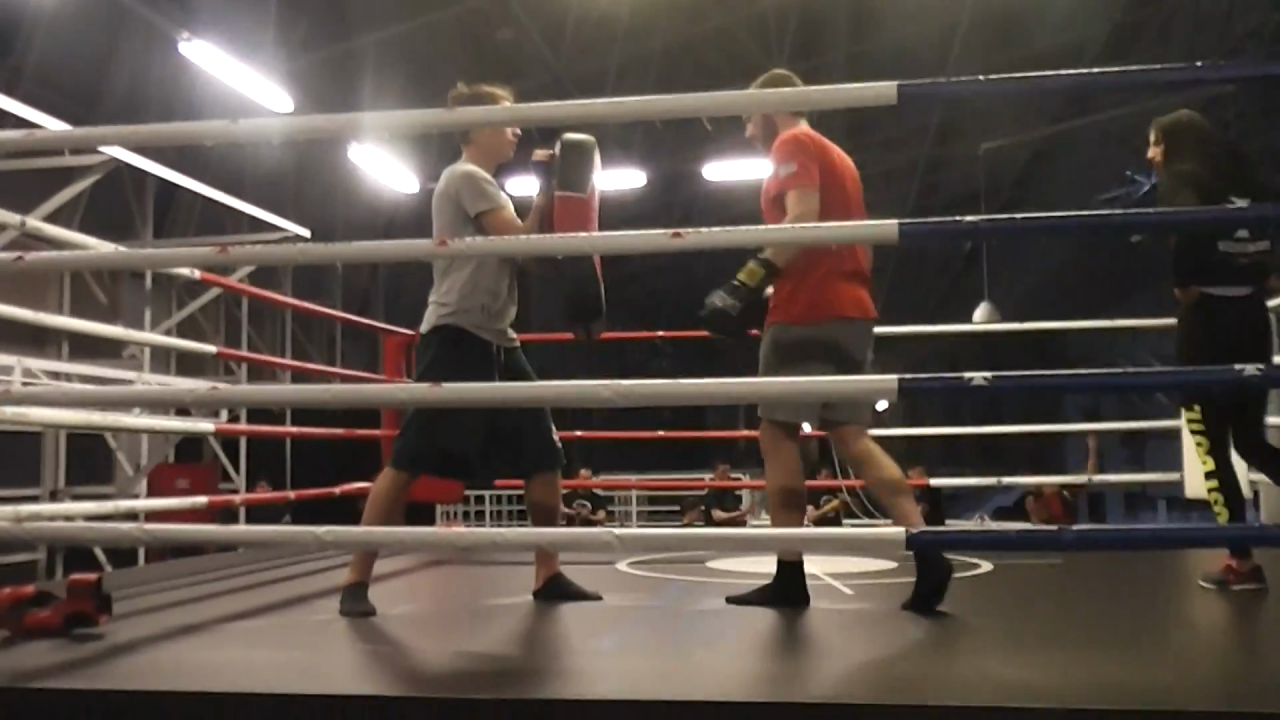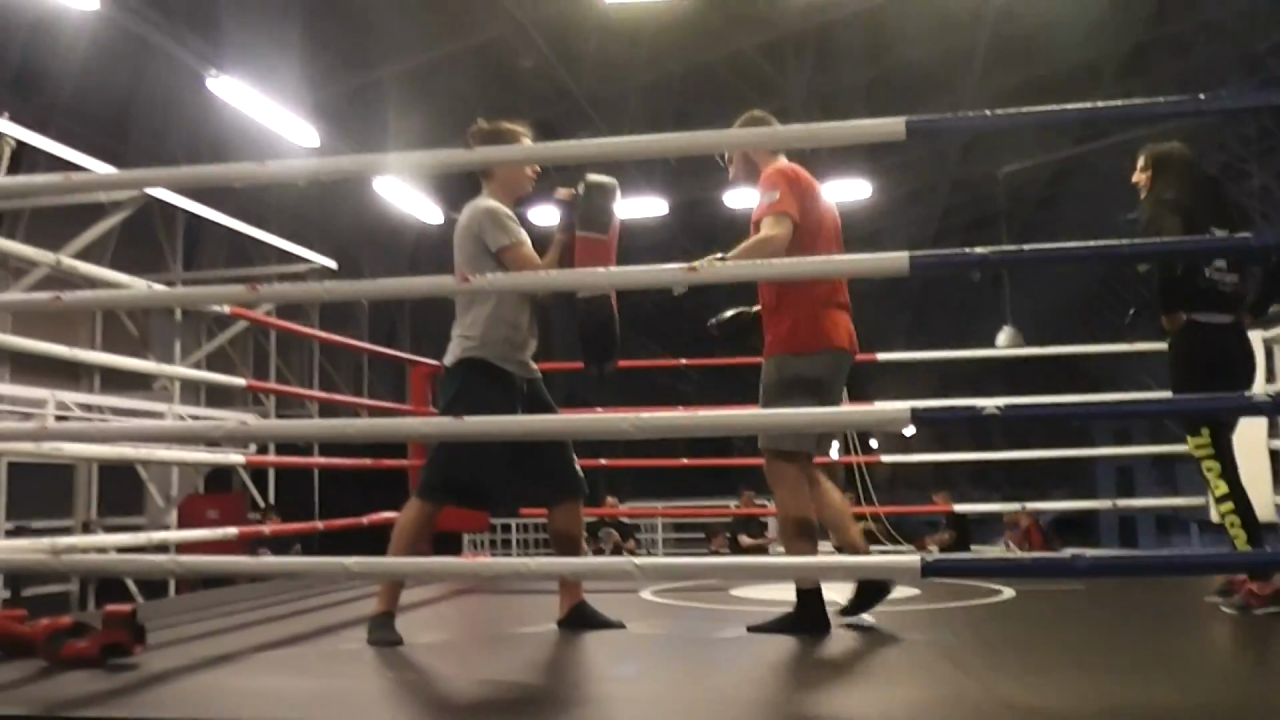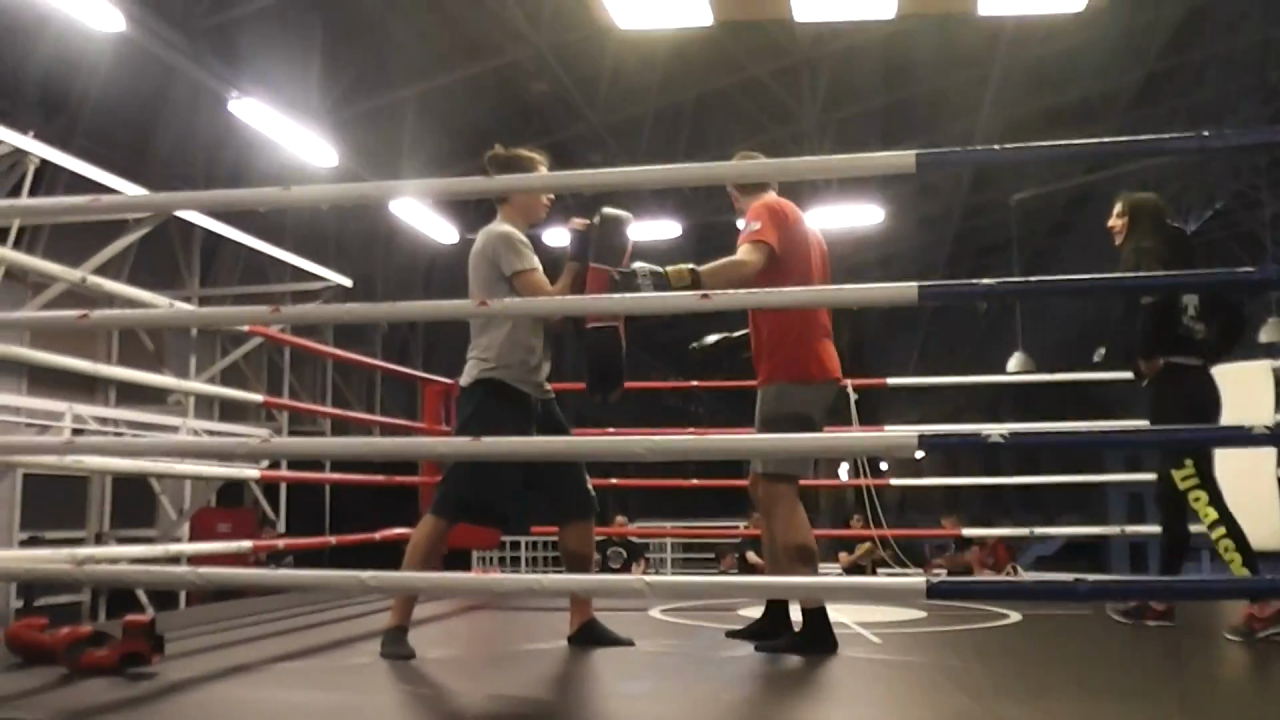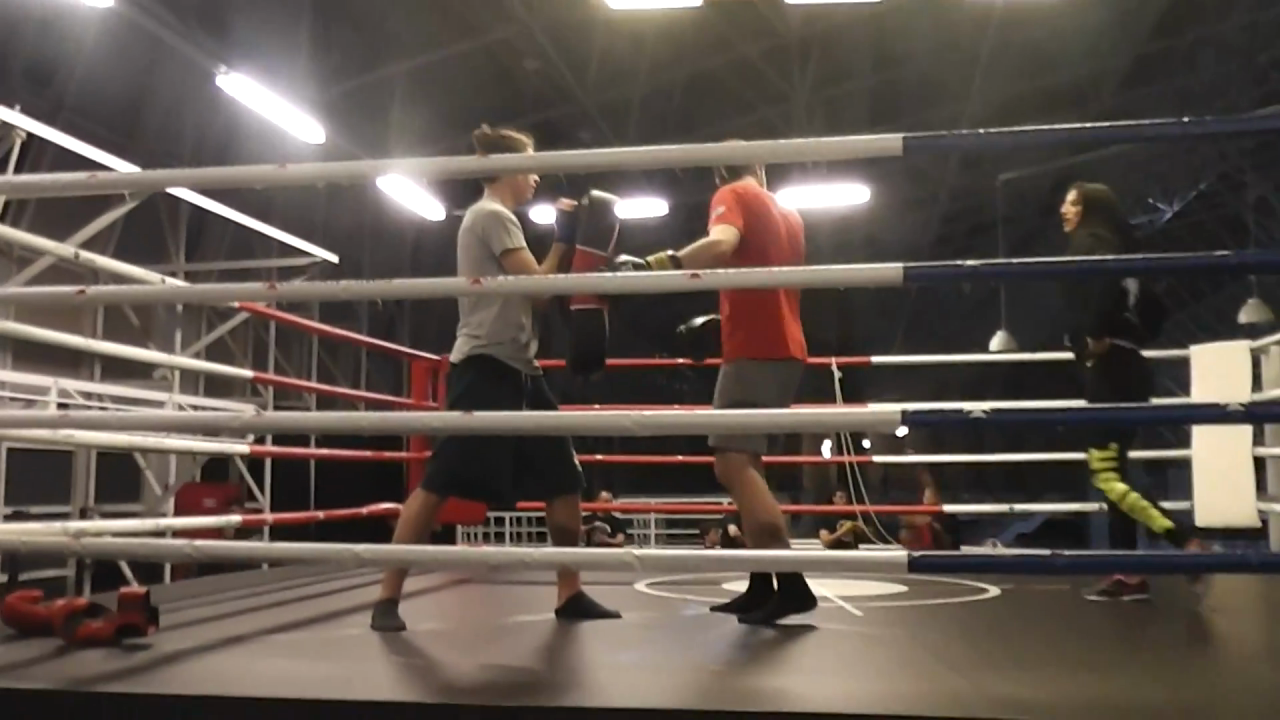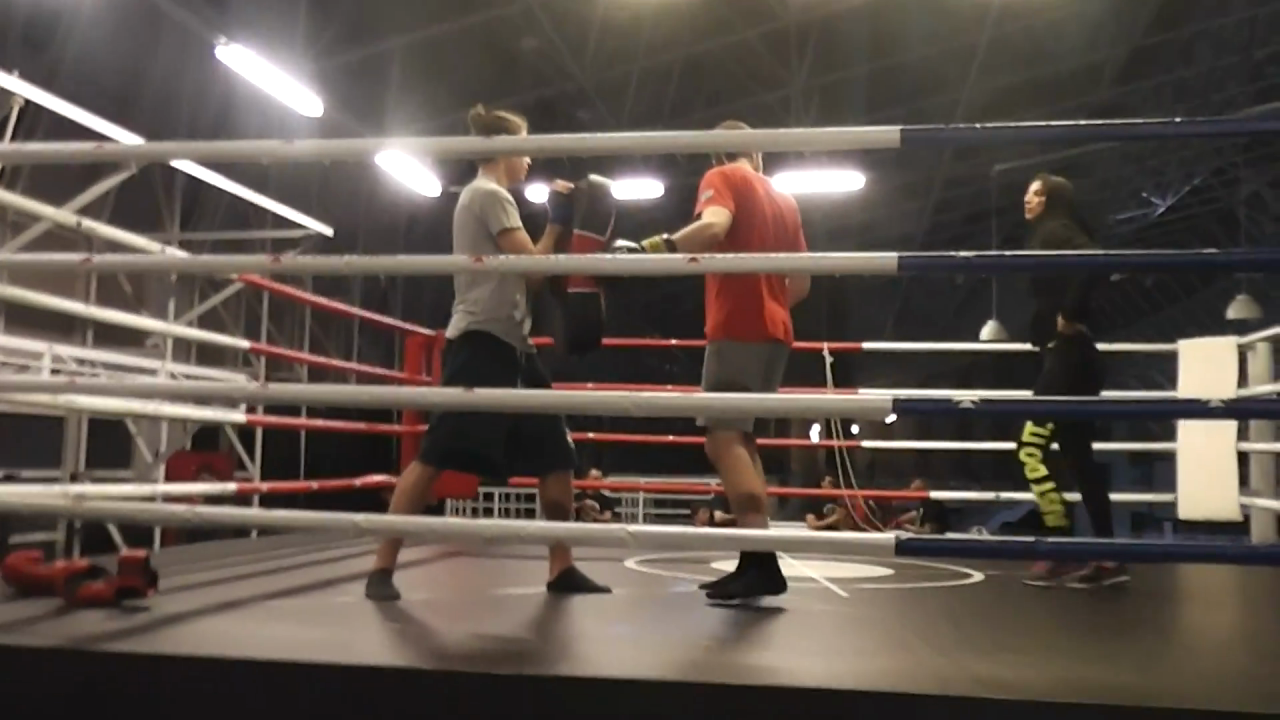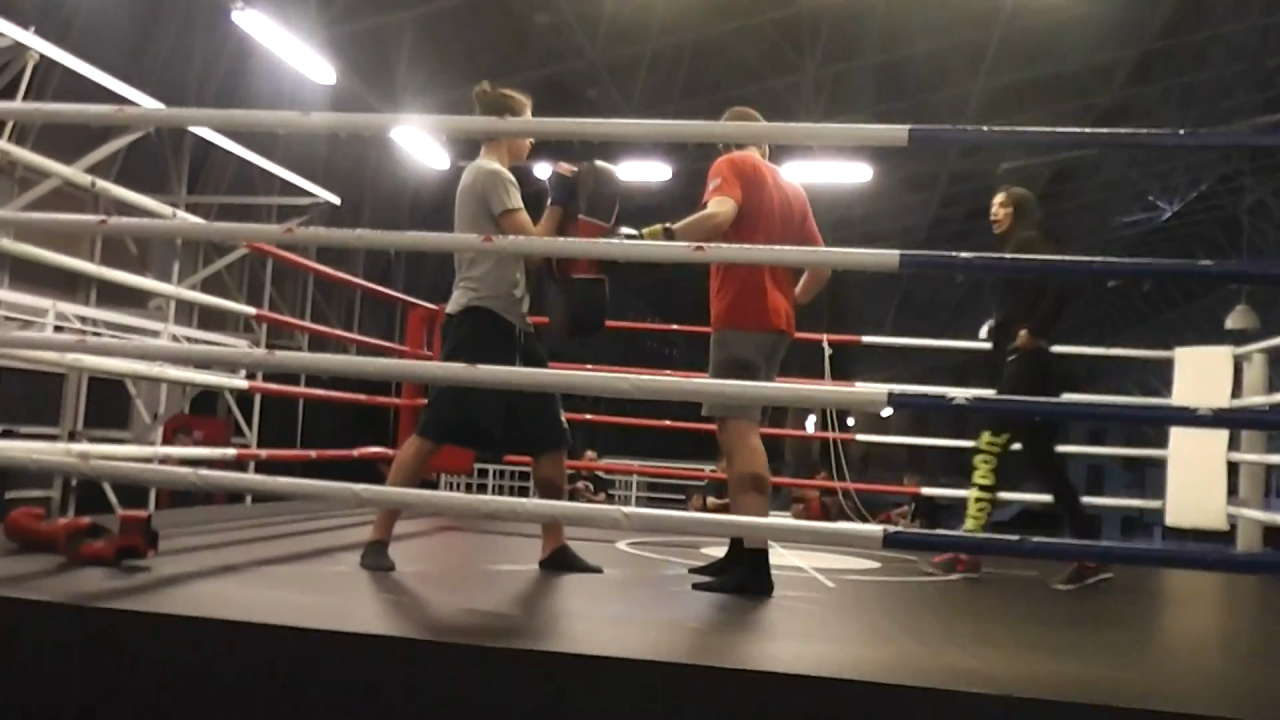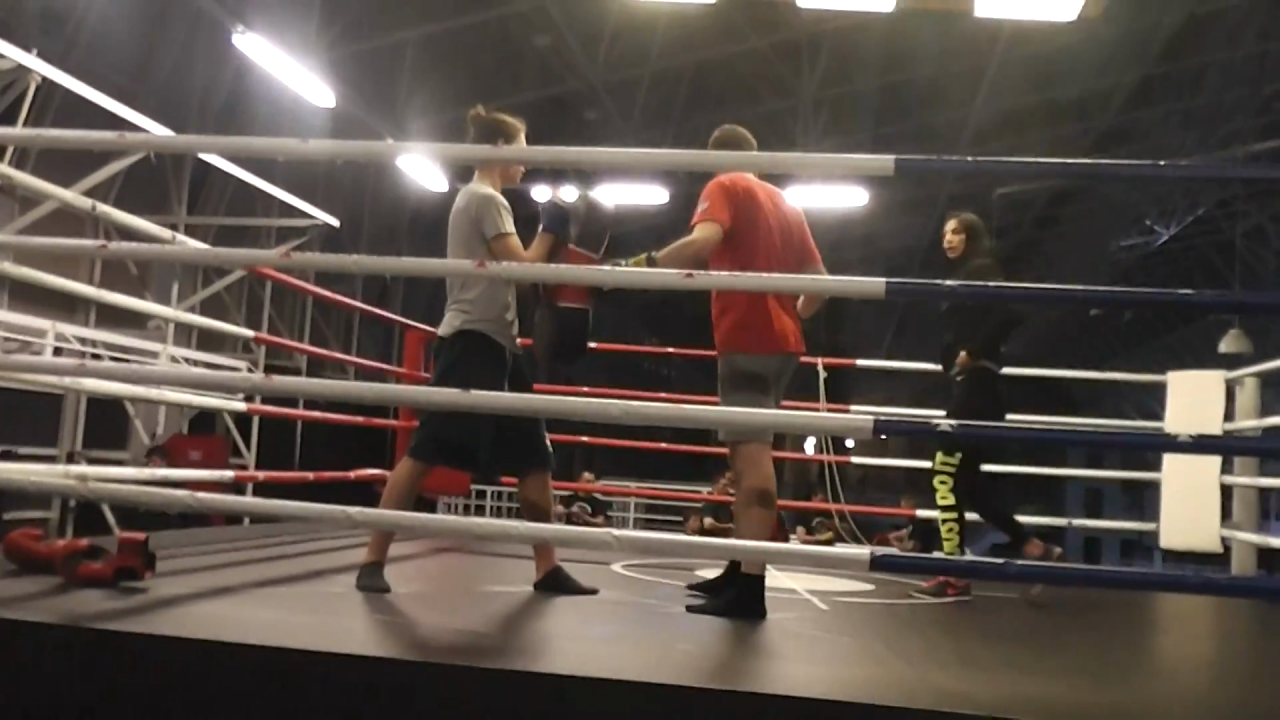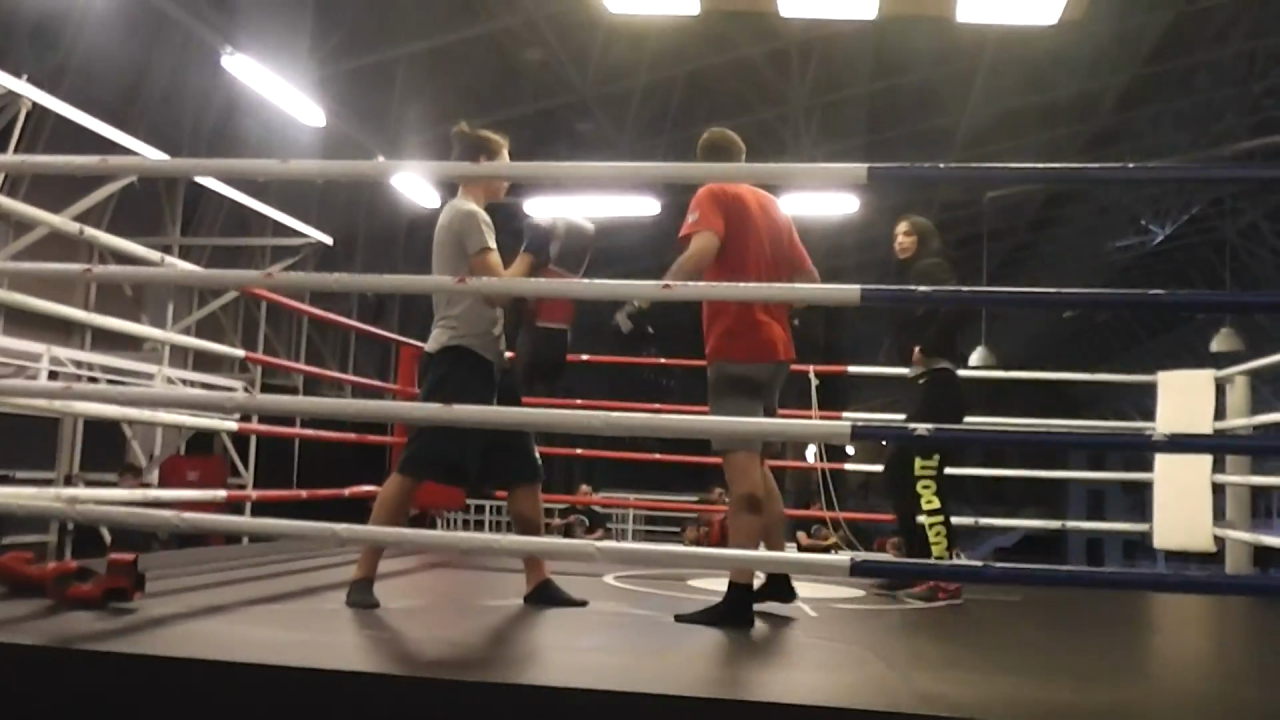
dt=0.2s
person 1, frame 1
left shoulder: (485, 188)
right shoulder: (466, 178)
right elbow: (522, 243)
left wrist: (549, 192)
right wrist: (546, 192)
left hip: (496, 340)
right hip: (456, 336)
left knee: (544, 455)
right knee: (410, 459)
left ankle: (548, 574)
right ankle: (356, 580)
person 1, frame 2
left shoulder: (504, 221)
right shoulder: (487, 214)
right elbow: (539, 278)
left wrist: (568, 231)
right wrist: (565, 231)
left hip: (517, 370)
right hip: (479, 368)
left knee: (566, 484)
right knee: (435, 490)
left ankle: (572, 603)
right ankle: (383, 610)
person 1, frame 3
left shoulder: (516, 245)
right shoulder: (502, 238)
left elbow: (546, 312)
right elbow: (549, 305)
left wrist: (577, 261)
right wrist: (576, 258)
left hip: (530, 391)
right hip: (494, 388)
left knee: (577, 503)
right knee: (449, 507)
left ankle: (582, 620)
right ankle: (396, 624)
person 1, frame 4
left shoulder: (498, 220)
right shoulder: (491, 216)
left elbow: (530, 294)
left wrist: (566, 244)
right wrist: (562, 241)
left hip: (517, 367)
right hip: (485, 365)
left knee: (564, 478)
right knee: (440, 482)
left ankle: (570, 593)
right ankle: (387, 598)
person 1, frame 5
left shoulder: (489, 199)
right shoulder: (489, 195)
left elbow: (524, 275)
left wrist: (558, 226)
right wrist: (557, 221)
left hip: (510, 344)
right hip: (480, 341)
left knee: (557, 455)
right knee: (436, 455)
left ankle: (561, 568)
right ankle: (383, 567)
person 1, frame 6
left shoulder: (488, 178)
right shoulder: (491, 176)
left elbow: (518, 252)
left wrist: (558, 207)
right wrist: (558, 202)
left hip: (508, 322)
right hip: (480, 318)
left knee: (551, 435)
right knee: (435, 430)
left ankle: (554, 547)
right ankle: (379, 539)
person 1, frame 7
left shoulder: (477, 200)
right shoulder: (485, 199)
right elbow: (522, 270)
left wrist: (551, 234)
right wrist: (551, 229)
left hip: (496, 344)
right hip: (472, 341)
left knee: (536, 458)
right knee: (426, 451)
left ankle: (547, 569)
right ankle: (373, 560)
person 1, frame 8
left shoulder: (462, 216)
right shoulder: (469, 216)
right elbow: (497, 290)
left wrist: (532, 261)
right wrist: (532, 251)
left hip: (483, 359)
right hip: (459, 357)
left knee: (525, 470)
right knee: (416, 467)
left ankle: (537, 580)
right ankle: (363, 577)
person 2, frame 1
left shoulder: (791, 144)
right shoulder: (839, 158)
left elbow: (802, 219)
left wrist: (747, 283)
left hip: (804, 314)
right hip: (852, 311)
left knee: (776, 433)
right knee: (853, 438)
left ankle: (789, 577)
right ankle: (926, 553)
person 2, frame 2
left shoulder: (778, 177)
right shoulder: (811, 189)
left elbow: (774, 241)
left wrist: (704, 271)
left hip: (798, 342)
right hip: (831, 340)
left knee: (782, 464)
right knee: (802, 466)
left ankle: (809, 605)
person 2, frame 3
left shoulder: (767, 209)
right shoulder: (802, 224)
left elbow: (745, 265)
left wrist: (666, 278)
left hip: (793, 371)
right hip: (808, 368)
left knee: (775, 486)
right knee: (768, 485)
left ankle: (815, 623)
right ankle: (775, 615)
person 2, frame 4
left shoulder: (731, 196)
right shoulder: (786, 212)
left elbow: (720, 246)
left wrist: (650, 264)
right wrist: (718, 320)
left hip: (755, 350)
right hip: (781, 348)
left knee: (733, 461)
right knee: (745, 461)
left ankle: (791, 584)
right ankle: (761, 586)
person 2, frame 5
left shoulder: (720, 178)
right shoulder: (784, 199)
left elbow: (714, 227)
right elbow: (801, 282)
left wrist: (651, 249)
left hip: (738, 330)
right hip: (773, 331)
left knee: (723, 440)
right knee: (740, 441)
left ankle: (764, 563)
right ankle: (751, 564)
person 2, frame 6
left shoulder: (730, 166)
right shoulder: (791, 188)
left elbow: (719, 216)
right elbow: (820, 269)
left wrist: (654, 237)
left hip: (741, 316)
right hip: (775, 320)
left knee: (736, 426)
right knee: (741, 428)
left ankle: (755, 561)
right ankle: (740, 551)
person 2, frame 7
left shoulder: (724, 188)
right shoulder: (785, 203)
left elbow: (701, 242)
right elbow: (819, 282)
left wrist: (639, 265)
left hip: (746, 338)
right hip: (782, 341)
left knee: (751, 453)
right knee: (749, 453)
left ankle: (750, 587)
right ankle: (736, 571)
person 2, frame 8
left shoulder: (713, 196)
right shoulder: (772, 205)
left elbow: (701, 254)
right elbow: (809, 279)
left hip: (737, 345)
right hip: (774, 346)
left knee: (740, 461)
right knee: (753, 462)
left ankle: (739, 598)
right ankle: (779, 575)
person 3, frame 1
left shoulder: (1179, 181)
right shoulder: (1239, 178)
left elbow: (1190, 226)
left wrist: (1183, 282)
left hip: (1207, 318)
left knee: (1210, 442)
left ankle: (1241, 560)
person 3, frame 2
left shoulder: (1161, 209)
right shoulder: (1217, 211)
left elbow: (1170, 254)
left wrist: (1169, 309)
left hip: (1196, 345)
right hip: (1233, 344)
left knee: (1215, 465)
right knee: (1216, 461)
person 3, frame 3
left shoulder: (1138, 257)
right shoulder: (1179, 260)
left elbow: (1155, 302)
right elbow: (1231, 320)
left wrist: (1148, 354)
right wrist: (1202, 357)
left hip: (1172, 389)
right hip: (1197, 386)
left knee: (1200, 497)
right knee: (1174, 495)
right ankle: (1158, 598)
person 3, frame 4
left shoulder: (1088, 244)
right shoulder: (1114, 247)
left elbow: (1110, 285)
right elbow: (1152, 310)
left wrist: (1098, 336)
left hip: (1109, 370)
right hip: (1127, 368)
left knee: (1107, 475)
right knee: (1110, 473)
left ankle: (1188, 546)
right ankle: (1128, 574)
person 3, frame 5
left shoulder: (1054, 233)
right shoulder: (1051, 238)
left elbow: (1092, 267)
left wrist: (1069, 317)
right wrist: (1070, 315)
left hip: (1067, 356)
right hip: (1072, 357)
left knee: (1032, 448)
right knee: (1079, 457)
right ankle: (1107, 558)
person 3, frame 6
left shoulder: (1028, 244)
right shoulder: (1015, 251)
left elbow: (1064, 284)
left wrist: (1033, 330)
right wrist: (1020, 331)
left hip: (1026, 366)
right hip: (1026, 367)
left knee: (987, 455)
right knee: (1044, 463)
left ankle: (969, 552)
right ankle: (1090, 555)
person 3, frame 7
left shoulder: (980, 269)
right shoulder: (965, 275)
left elbow: (1007, 314)
left wrist: (971, 351)
right wrist: (956, 354)
left hip: (975, 385)
right hip: (973, 386)
left knee: (946, 473)
right knee: (969, 477)
left ankle: (954, 574)
right ankle: (1037, 549)
person 3, frame 8
left shoulder: (930, 269)
right shoulder: (913, 277)
left elbow: (955, 308)
left wrist: (925, 348)
right wrist: (908, 351)
left hip: (934, 386)
right hip: (927, 387)
left knee: (926, 480)
right knee: (898, 474)
left ankle: (947, 578)
right ankle: (914, 561)
